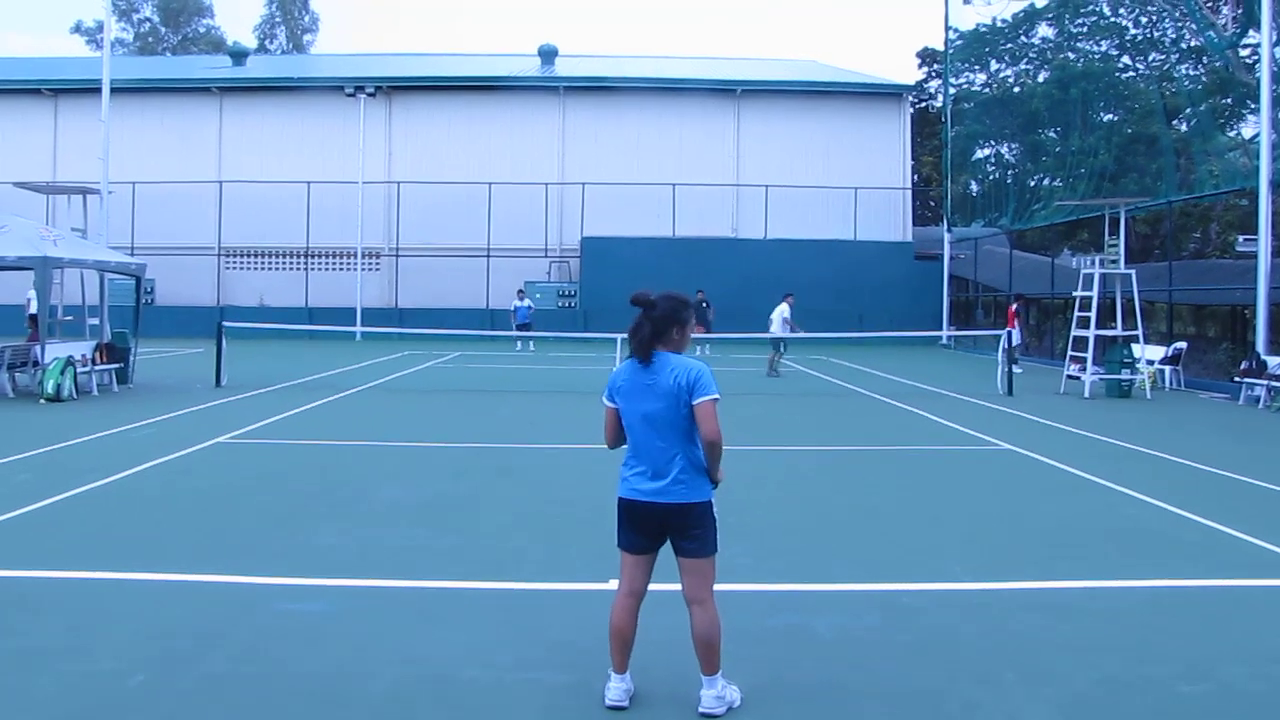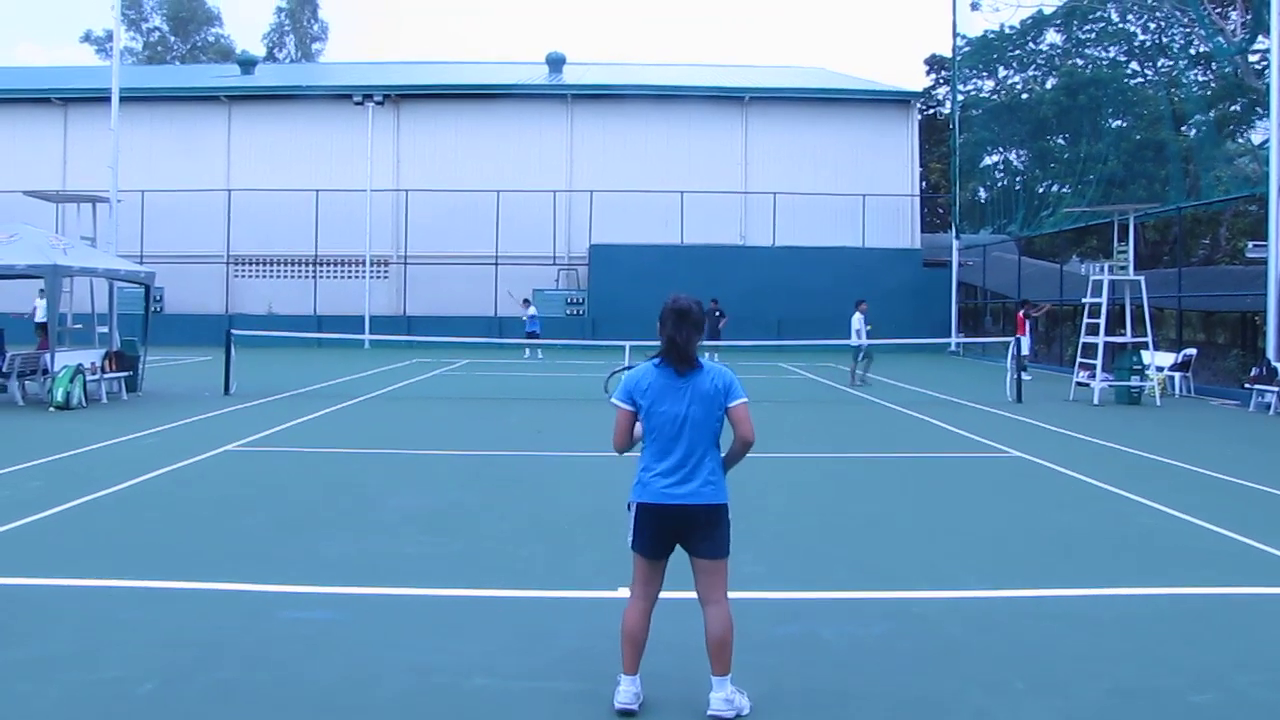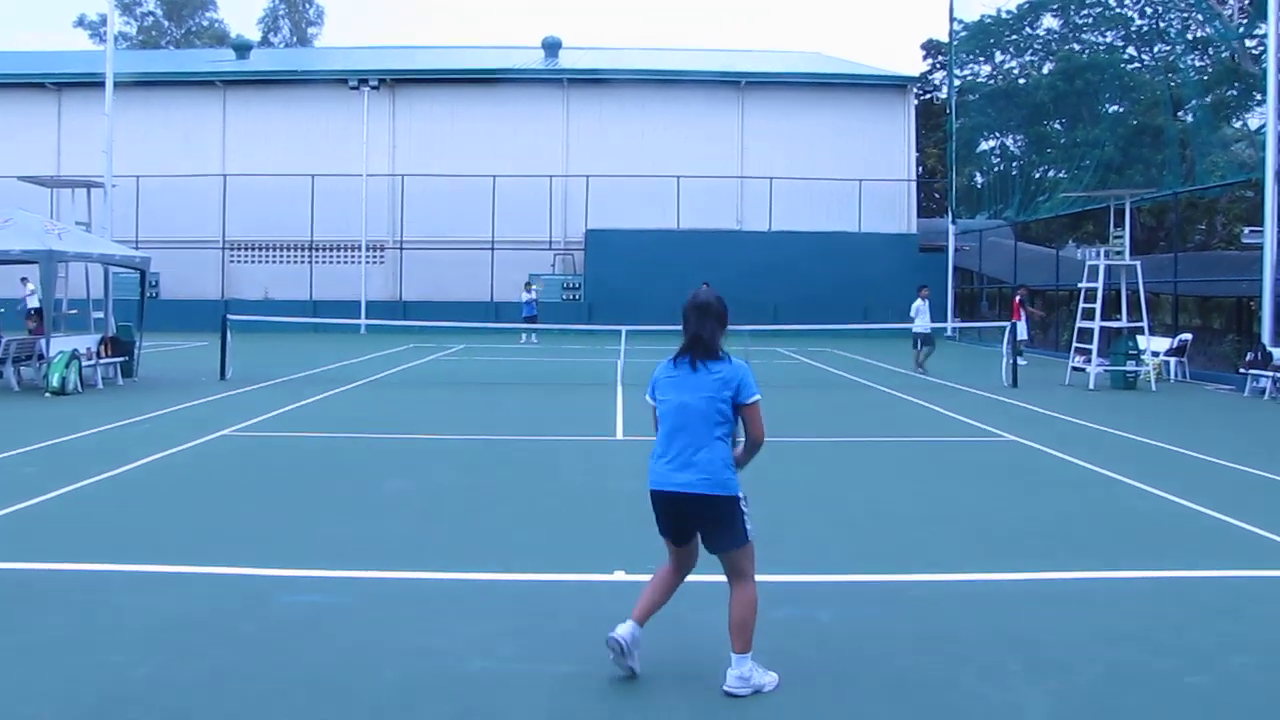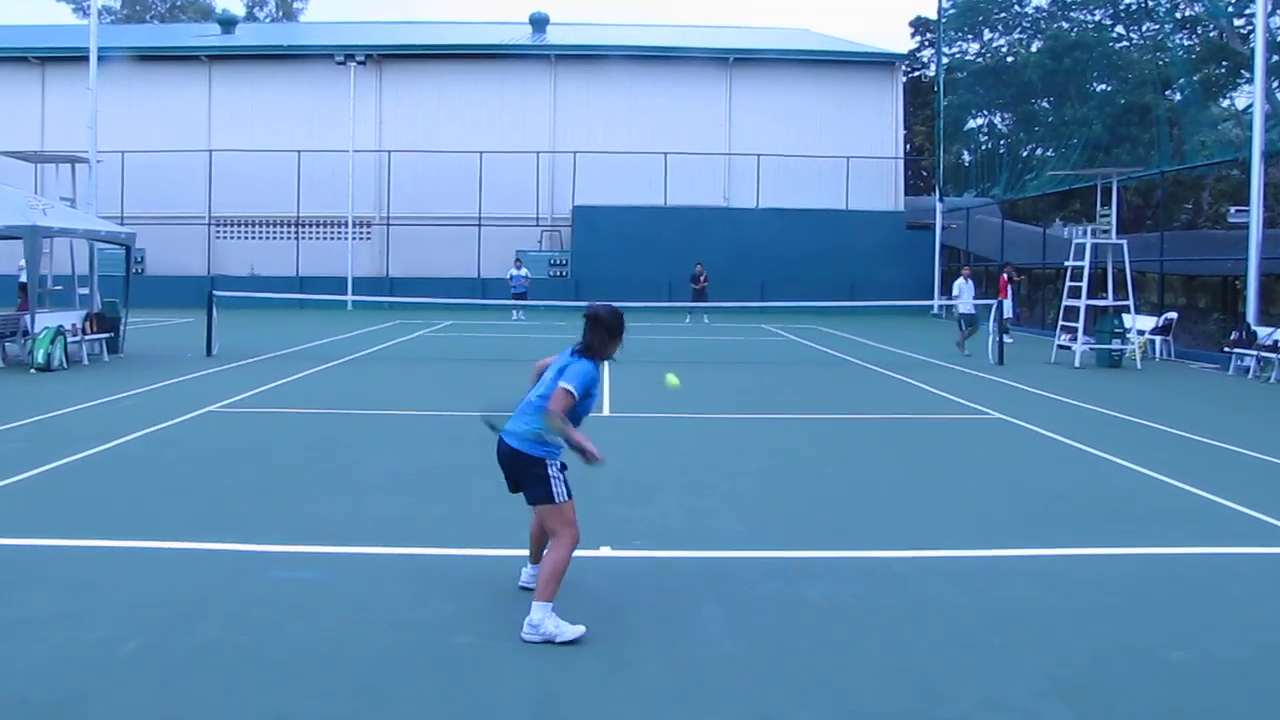
dt=1s
person 1, frame 1
left shoulder: (621, 375)
right shoulder: (693, 372)
left elbow: (613, 439)
right elbow: (711, 437)
right wrist: (713, 472)
left hip: (634, 499)
right hip: (688, 500)
left knee: (628, 593)
right knee: (700, 598)
left ankle: (618, 682)
person 1, frame 2
left shoulder: (638, 378)
right shoulder: (722, 378)
left elbow: (621, 443)
right elbow: (746, 437)
left hip: (652, 503)
right hip: (708, 504)
left knee: (642, 597)
right knee: (715, 600)
person 1, frame 3
left shoulder: (663, 372)
right shoulder: (735, 372)
right elbow: (756, 437)
right wrist: (738, 460)
left hip: (664, 488)
right hip: (716, 490)
left knee: (679, 565)
right knee: (742, 578)
left ankle: (629, 630)
right ankle: (741, 670)
person 1, frame 4
left shoulder: (575, 357)
right shoulder: (585, 372)
left elbow: (538, 368)
right elbow: (554, 417)
right wrist: (582, 445)
left hip: (512, 444)
right hip: (534, 453)
left knee: (548, 510)
right knee: (565, 535)
left ankle: (533, 571)
right ankle: (540, 619)
